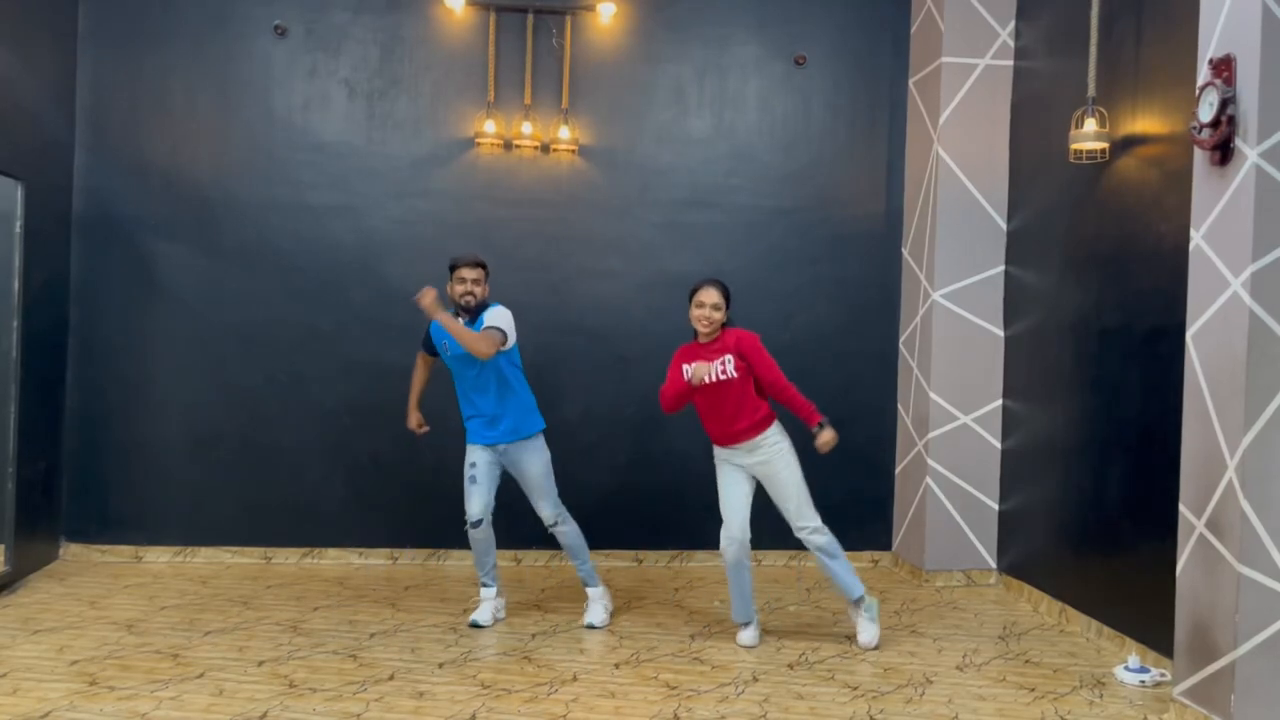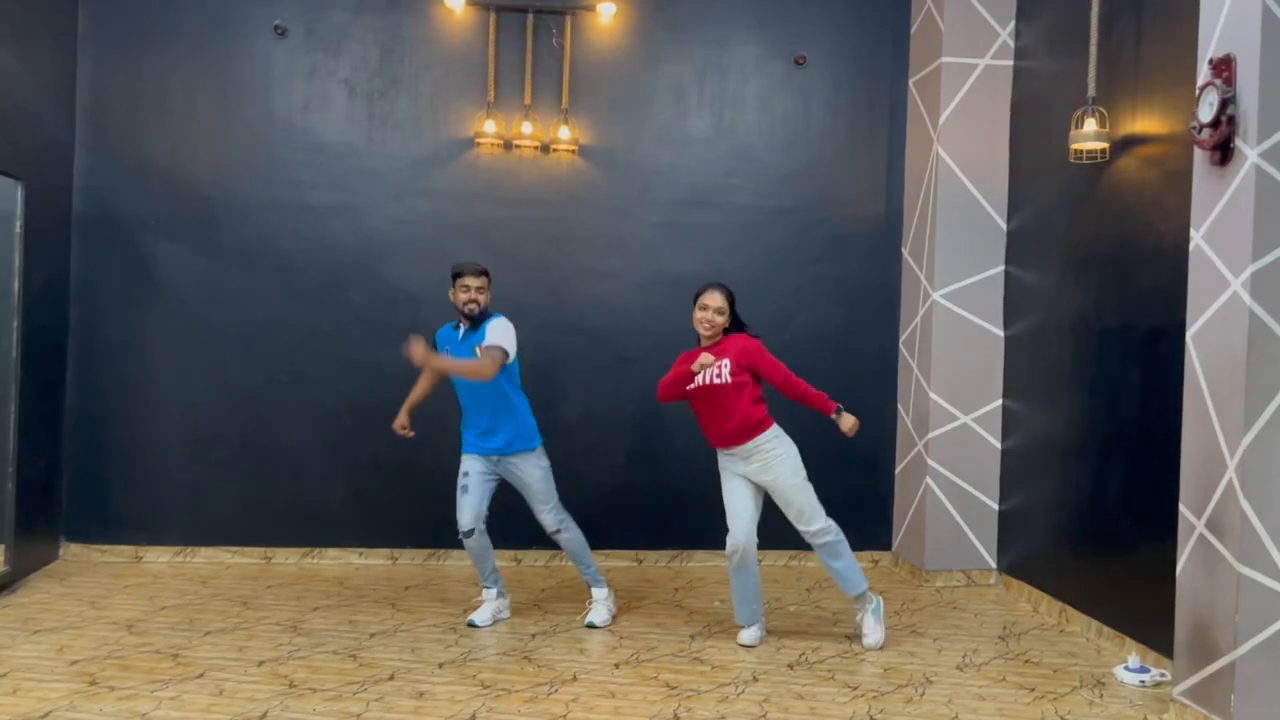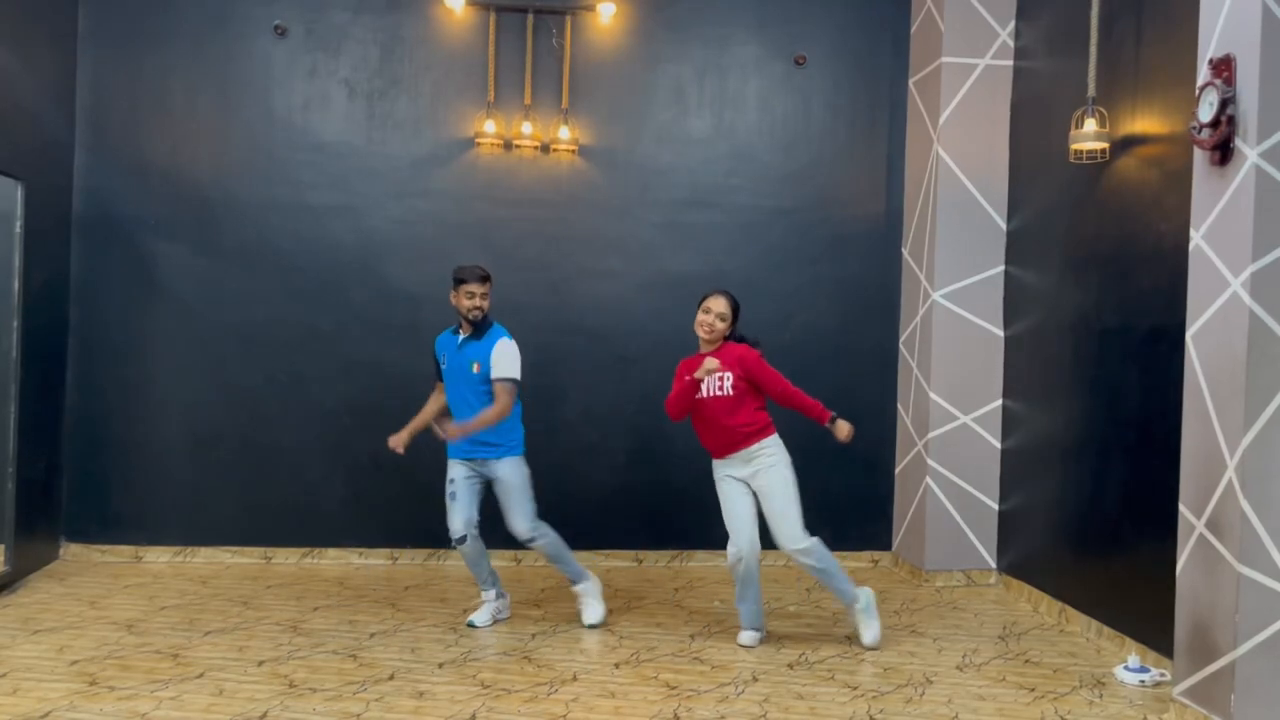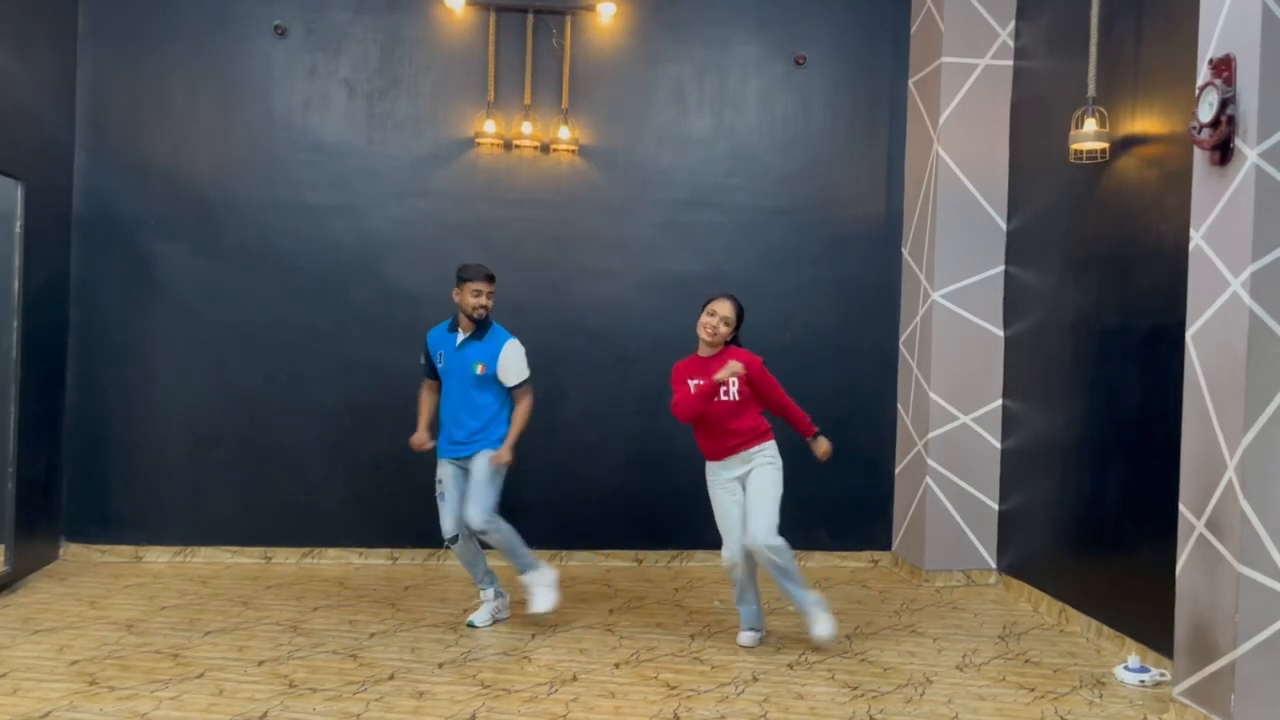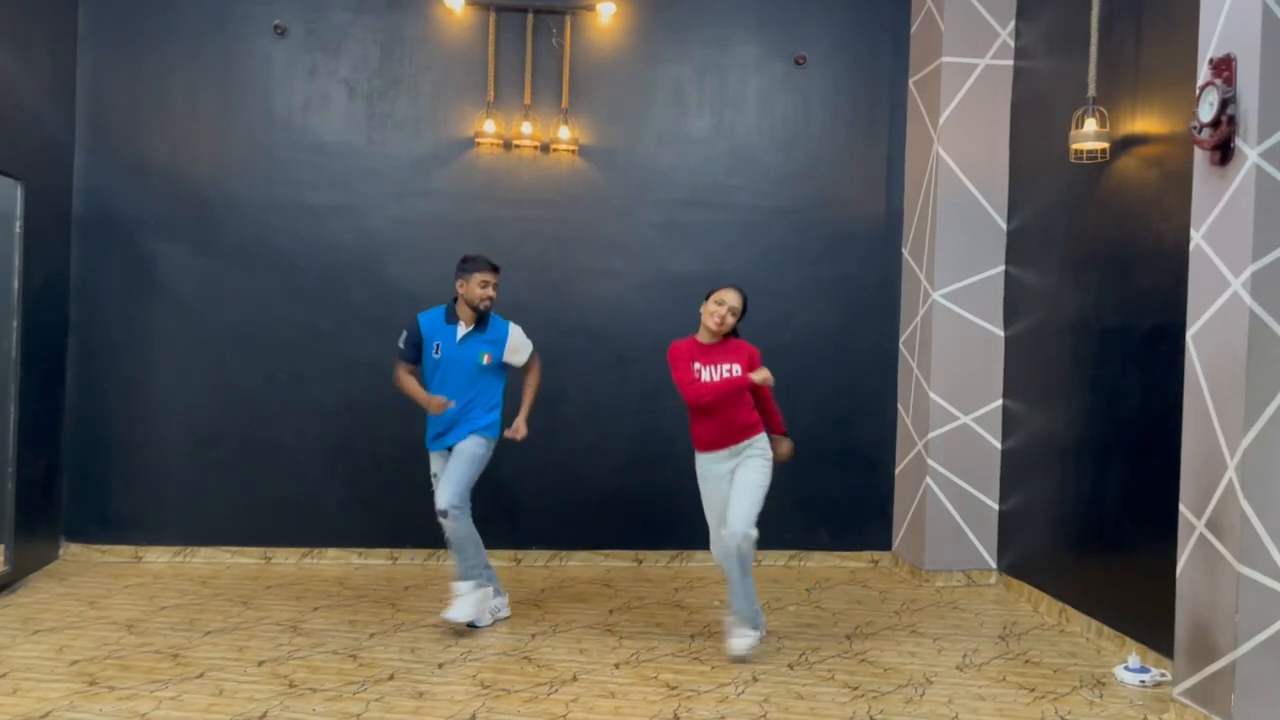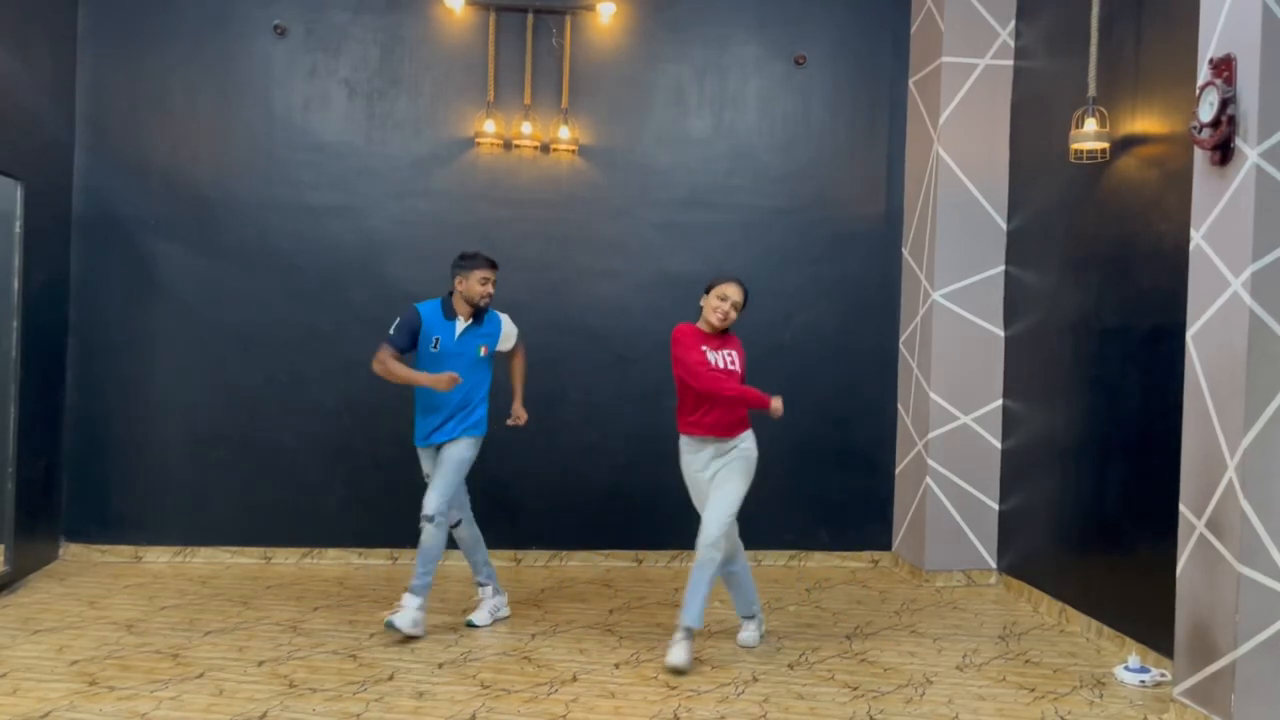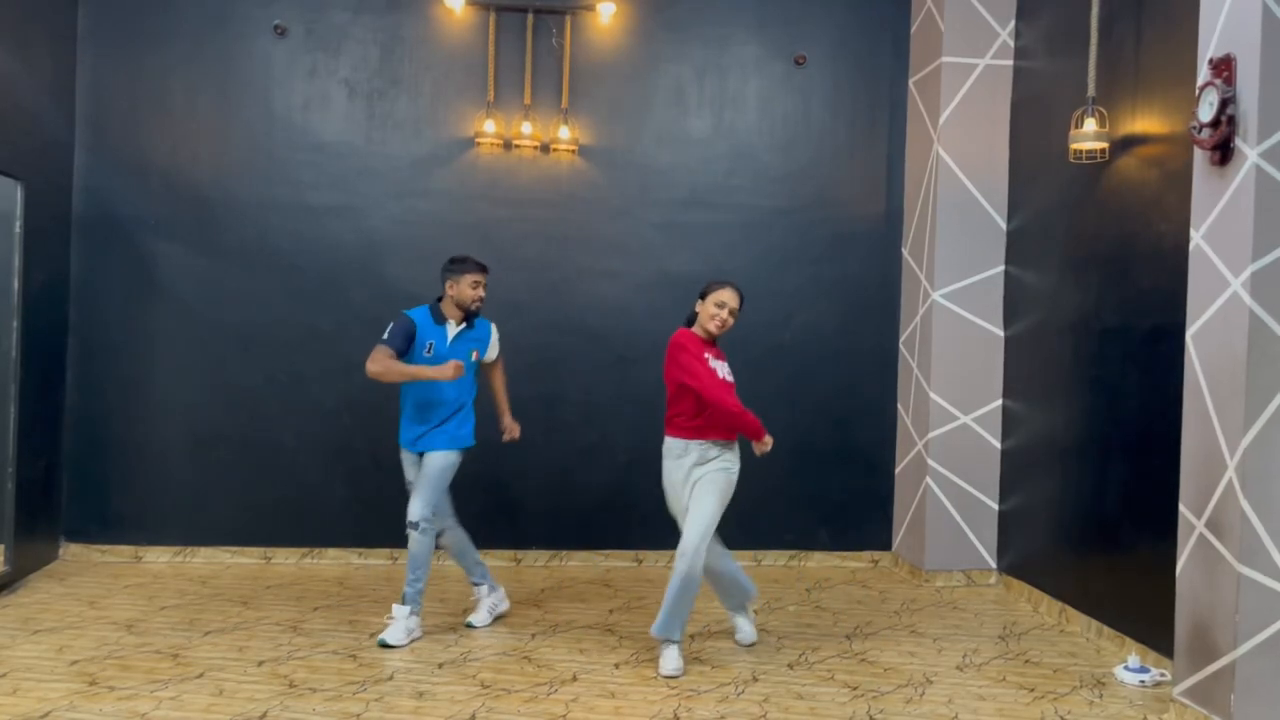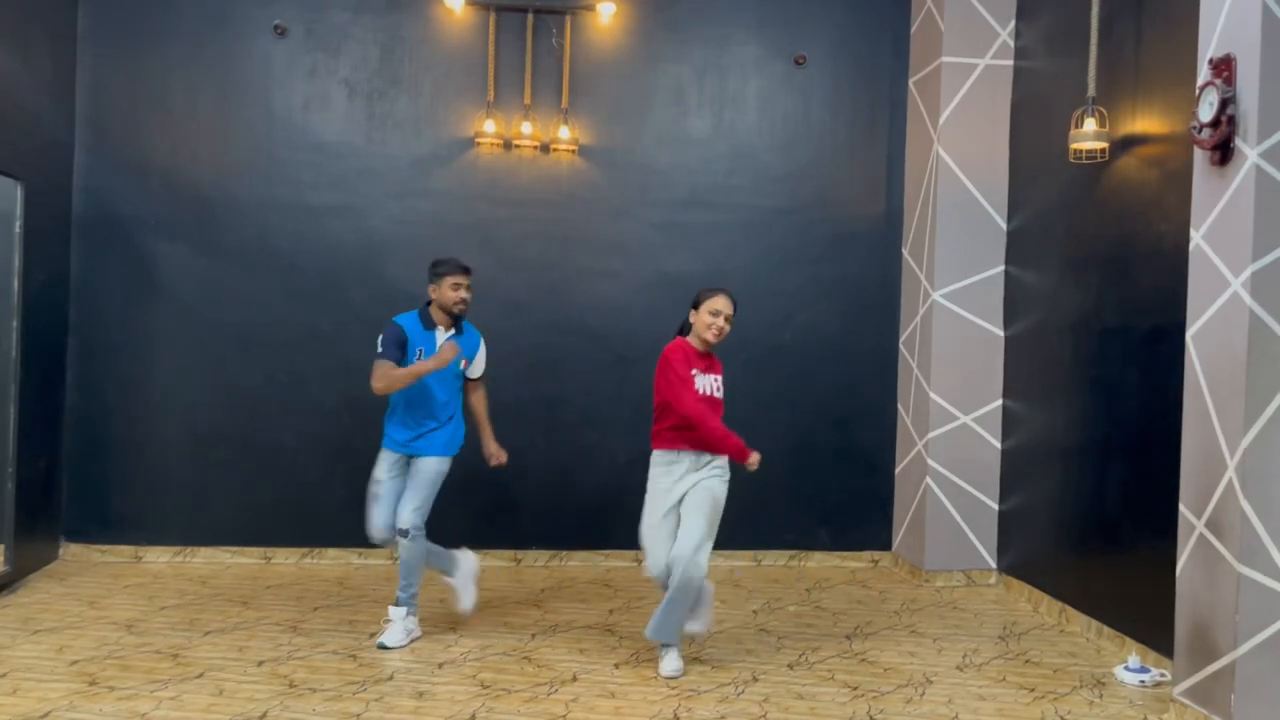
dt=0.1s
person 1, frame 1
left shoulder: (498, 316)
right shoulder: (438, 328)
left elbow: (484, 349)
right elbow: (424, 360)
left wrist: (438, 313)
right wrist: (413, 407)
left hip: (523, 435)
right hip: (481, 439)
left knee: (553, 516)
right knee: (476, 515)
left ankle: (595, 589)
right ankle: (491, 597)
person 1, frame 2
left shoulder: (499, 327)
right shoulder: (444, 336)
left elbow: (486, 370)
right elbow: (436, 372)
left wrist: (430, 358)
right wrist: (405, 409)
left hip: (520, 447)
right hip: (477, 450)
left knee: (553, 520)
right knee: (468, 525)
left ankle: (599, 591)
right ankle: (495, 596)
person 1, frame 3
left shoulder: (501, 344)
right shoulder: (444, 342)
left elbow: (505, 404)
left wrist: (463, 429)
right wrist: (407, 432)
left hip: (503, 452)
right hip: (461, 456)
left knee: (524, 529)
right knee: (460, 531)
left ankle: (584, 584)
right ankle: (494, 598)
person 1, frame 4
left shoulder: (504, 345)
right shoulder: (436, 338)
left elbow: (523, 400)
left wrist: (508, 446)
right wrist: (422, 428)
left hip: (488, 447)
right hip: (449, 451)
left knee: (479, 521)
right knee: (453, 532)
left ankle: (536, 573)
right ankle: (495, 597)
person 1, frame 5
left shoulder: (504, 332)
right shoulder: (424, 324)
left elbow: (532, 365)
right elbow: (402, 372)
left wrist: (523, 416)
right wrist: (425, 399)
left hip: (477, 434)
right hip: (439, 439)
left knee: (449, 505)
right knee: (455, 518)
left ankle: (469, 586)
right ankle: (493, 596)
person 1, frame 6
left shoulder: (498, 324)
right shoulder: (419, 316)
left elbow: (515, 350)
right elbow: (380, 362)
left wrist: (517, 401)
right wrist: (425, 379)
left hip: (465, 432)
right hip: (428, 433)
left knee: (435, 510)
right knee: (457, 517)
left ankle: (415, 603)
right ankle: (492, 595)
person 1, frame 7
left shoulder: (485, 332)
right shoulder: (412, 323)
right elbow: (376, 367)
left wrist: (505, 414)
right wrist: (432, 372)
left hip: (449, 440)
right hip: (412, 439)
left knee: (419, 518)
right knee: (441, 525)
left ankle: (407, 614)
right ankle: (490, 593)
person 1, frame 8
left shoulder: (472, 340)
right shoulder: (400, 329)
right elbow: (379, 383)
left wrist: (488, 438)
right wrist: (431, 364)
left hip: (437, 447)
right hip: (397, 444)
left knee: (405, 524)
right knee: (380, 531)
left ankle: (404, 614)
right ankle: (458, 565)
person 2, frame 1
left shoulder: (742, 341)
right shoulder: (682, 357)
left elbow: (779, 384)
right elbow: (667, 402)
left wrist: (818, 423)
right wrist: (692, 379)
left hip: (769, 446)
right hip: (728, 457)
left knee: (809, 526)
right knee: (734, 537)
left ankle: (859, 603)
right ankle: (746, 620)
person 2, frame 2
left shoulder: (743, 347)
right shoulder: (687, 360)
left elbow: (787, 382)
right elbow: (664, 395)
left wrist: (835, 410)
right wrist: (693, 370)
left hip: (768, 448)
right hip: (730, 460)
left knee: (816, 526)
right knee: (740, 538)
left ankle: (865, 602)
right ankle: (749, 620)
person 2, frame 3
left shoulder: (743, 356)
right shoulder: (686, 368)
left elbow: (785, 391)
right elbow: (674, 411)
left wrist: (831, 420)
right wrist: (696, 377)
left hip: (765, 455)
right hip: (726, 468)
left knee: (793, 540)
right knee: (743, 547)
left ankle: (856, 600)
right ankle: (751, 622)
person 2, frame 4
left shoulder: (746, 361)
right shoulder: (682, 371)
left elbow: (780, 401)
right elbow: (683, 413)
left wrist: (814, 434)
right wrist: (712, 384)
left hip: (760, 458)
right hip: (720, 468)
left knee: (763, 539)
right knee: (735, 552)
left ankle: (809, 602)
right ankle: (751, 621)
person 2, frame 5
left shoulder: (746, 352)
right shoulder: (680, 351)
right elbow: (695, 396)
left wrist: (779, 433)
right wrist: (749, 379)
left hip: (751, 452)
right hip: (708, 460)
left knee: (737, 531)
right knee: (723, 547)
left ankle: (742, 618)
right ankle: (750, 621)
person 2, frame 6
left shoulder: (734, 345)
right shoulder: (684, 336)
right elbow: (712, 384)
right wrist: (765, 401)
left hip: (737, 447)
right hip: (696, 449)
left knee: (713, 534)
right knee: (724, 536)
left ankle: (686, 629)
right ankle: (750, 616)
person 2, frame 7
left shoulder: (716, 352)
right shoulder: (681, 342)
right elbow: (714, 396)
right wrist: (757, 432)
left hip: (720, 457)
right hip: (680, 454)
left knee: (692, 549)
right knee: (703, 545)
left ankle: (669, 639)
right ankle: (741, 606)
person 2, frame 8
left shoulder: (715, 362)
right shoulder: (675, 353)
right elbow: (693, 412)
right wrist: (742, 450)
left hip: (711, 468)
right hip: (668, 463)
left knee: (688, 563)
right knee: (659, 566)
left ankle: (667, 642)
right ankle: (696, 594)
